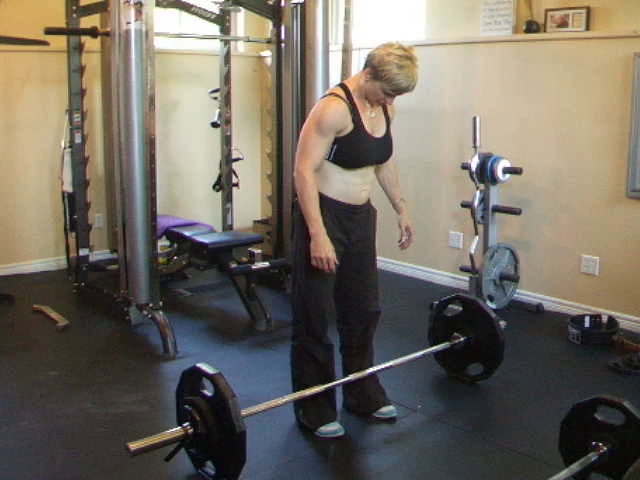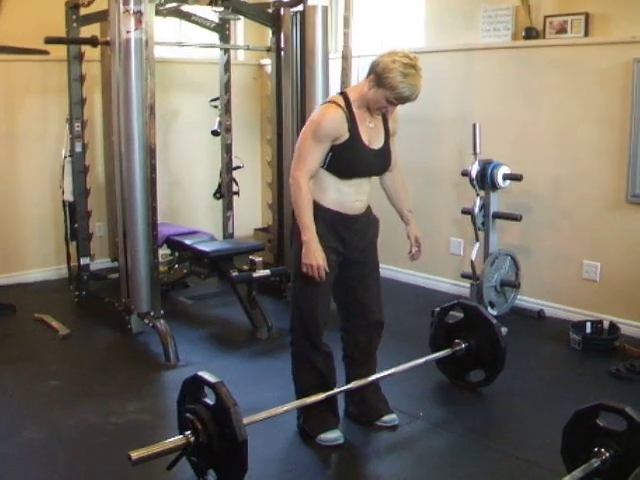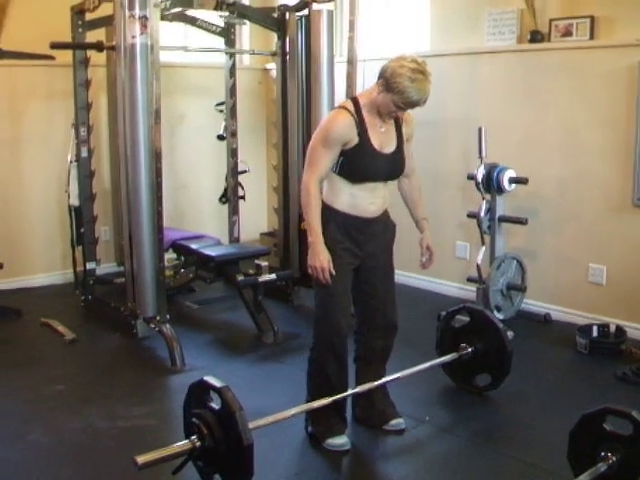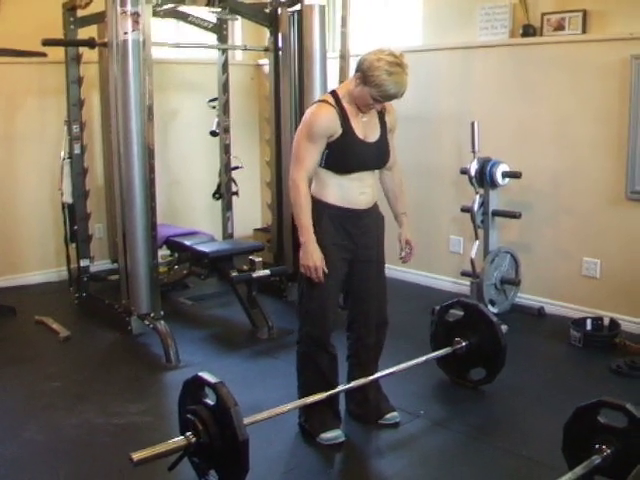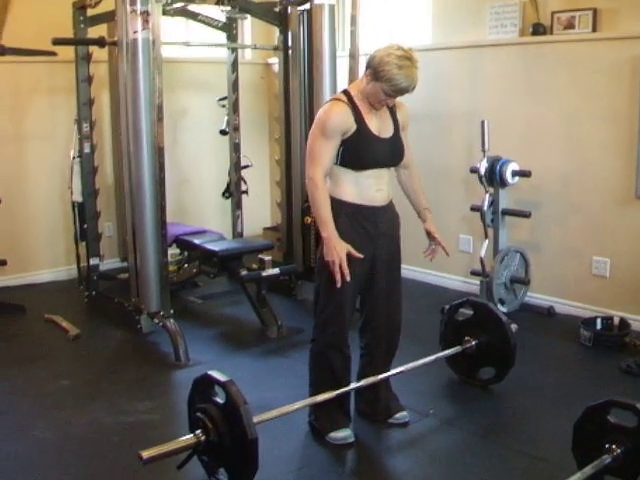
dt=0.7s
person 1, frame 1
left shoulder: (385, 107)
right shoulder: (334, 108)
right elbow: (303, 172)
left wrist: (401, 209)
right wrist: (318, 235)
left hip: (360, 218)
right hip: (324, 216)
left knee: (364, 310)
right knee: (315, 316)
left ankle: (363, 394)
right ankle: (314, 408)
person 1, frame 2
left shoulder: (388, 120)
right shoulder: (331, 116)
left elbow: (390, 172)
right elbow: (299, 178)
left wrist: (409, 221)
right wrist: (309, 241)
left hip: (361, 227)
right hip: (321, 226)
left knee: (367, 318)
right knee: (311, 324)
left ankle: (365, 402)
right ankle: (316, 416)
person 1, frame 3
left shoulder: (403, 124)
right shoulder: (342, 121)
left elbow: (408, 177)
right elbow: (310, 182)
left wrist: (423, 227)
right wrist: (316, 244)
left hip: (378, 231)
right hip: (337, 231)
left knee: (381, 323)
right knee: (332, 328)
left ankle: (373, 405)
right ankle: (325, 420)
person 1, frame 4
left shoulder: (386, 115)
right shoulder: (324, 114)
right elbow: (298, 179)
left wrist: (403, 222)
right wrist: (308, 241)
left hip: (369, 224)
right hip: (328, 225)
left knee: (372, 317)
right knee: (319, 324)
left ankle: (366, 399)
right ankle: (317, 415)
person 1, frame 5
left shoulder: (398, 113)
right shoulder: (337, 112)
left elbow: (406, 167)
right elbow: (315, 176)
left wrist: (426, 217)
right wrist: (329, 236)
left hip: (385, 222)
right hip: (345, 222)
left knee: (386, 317)
right knee: (334, 322)
left ankle: (376, 398)
right ankle: (328, 413)
